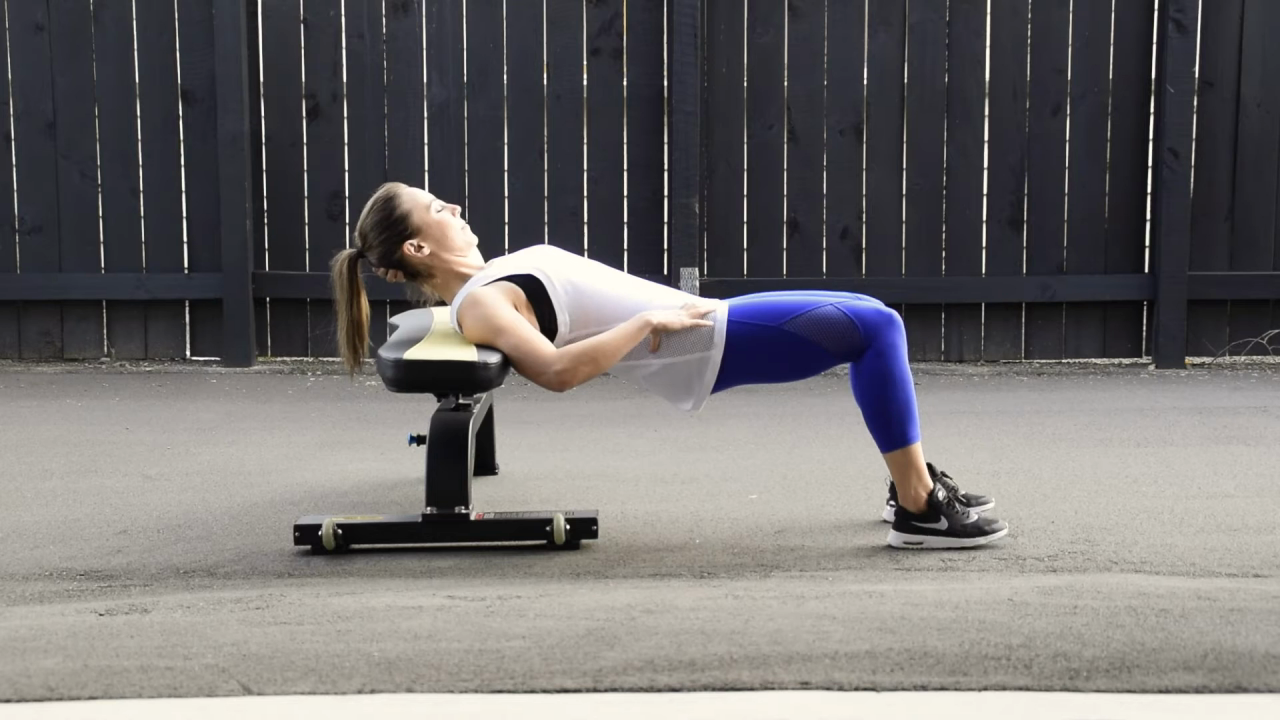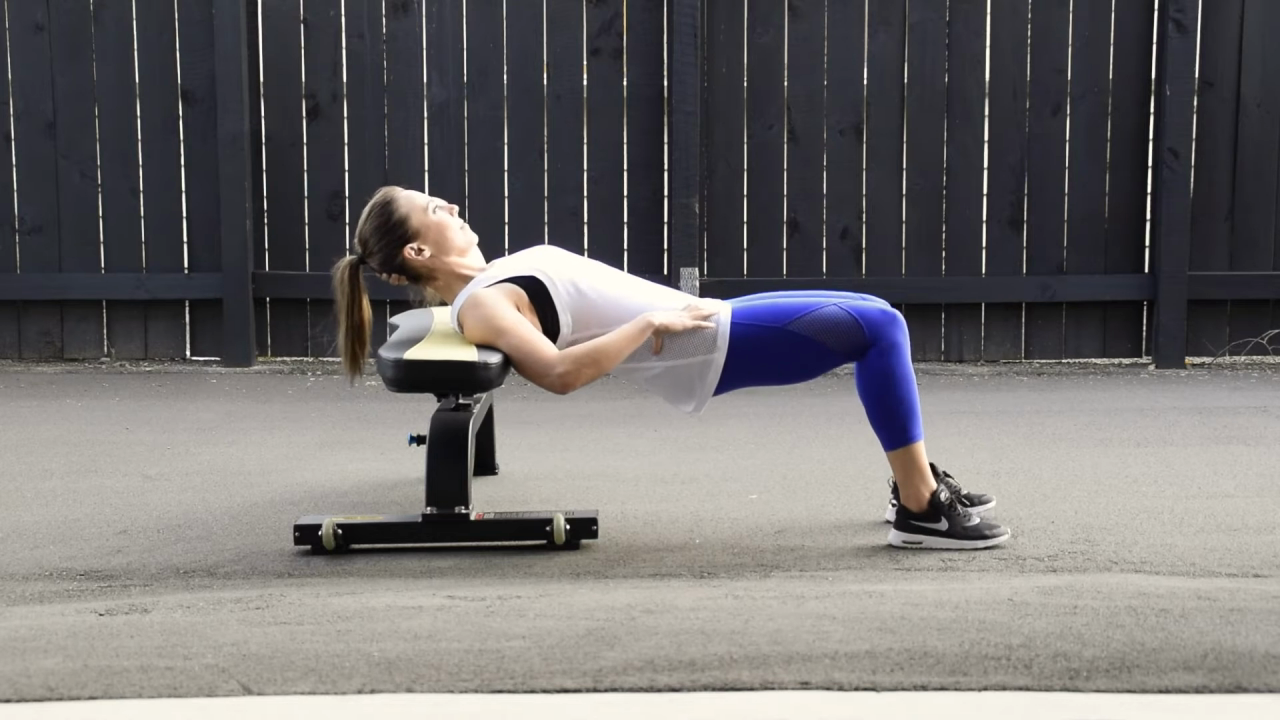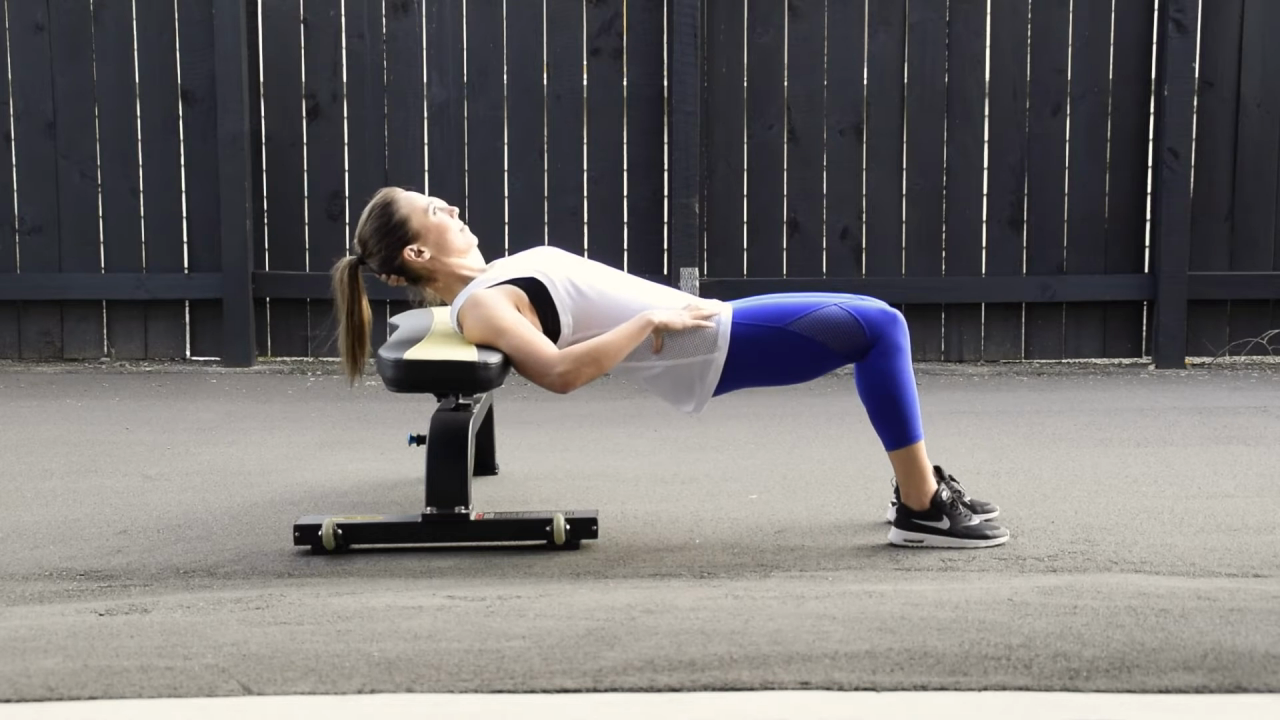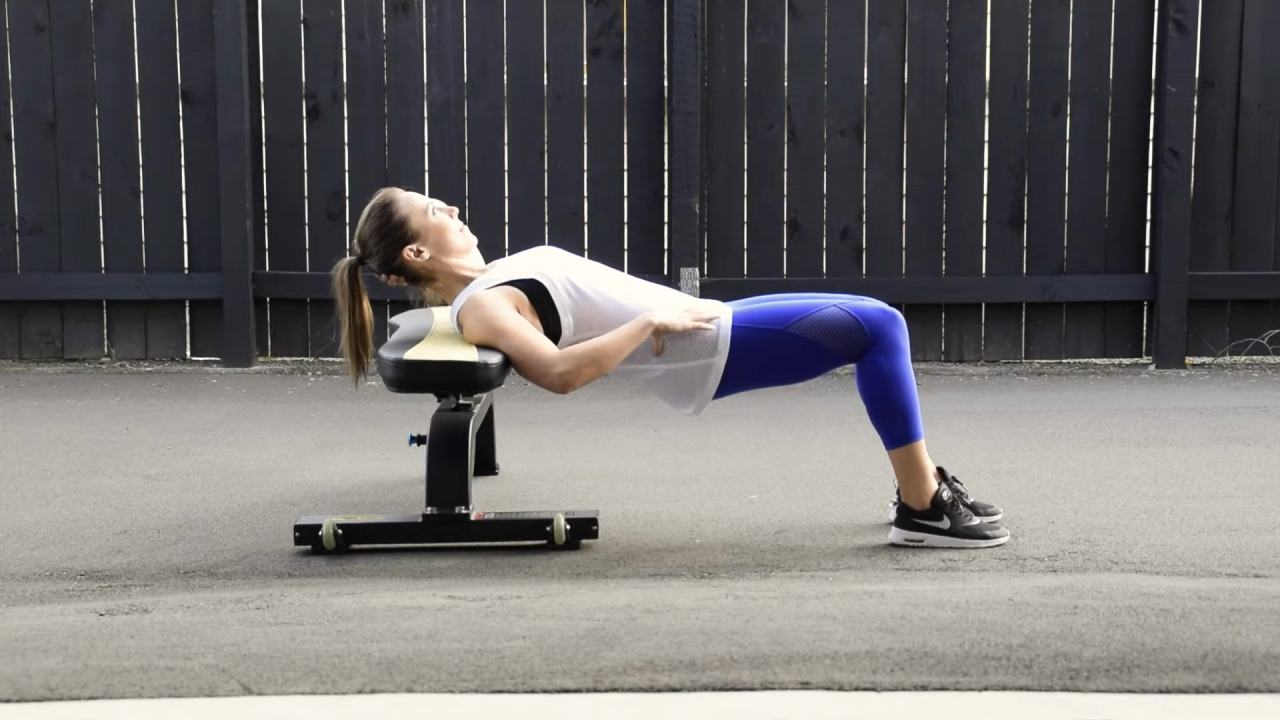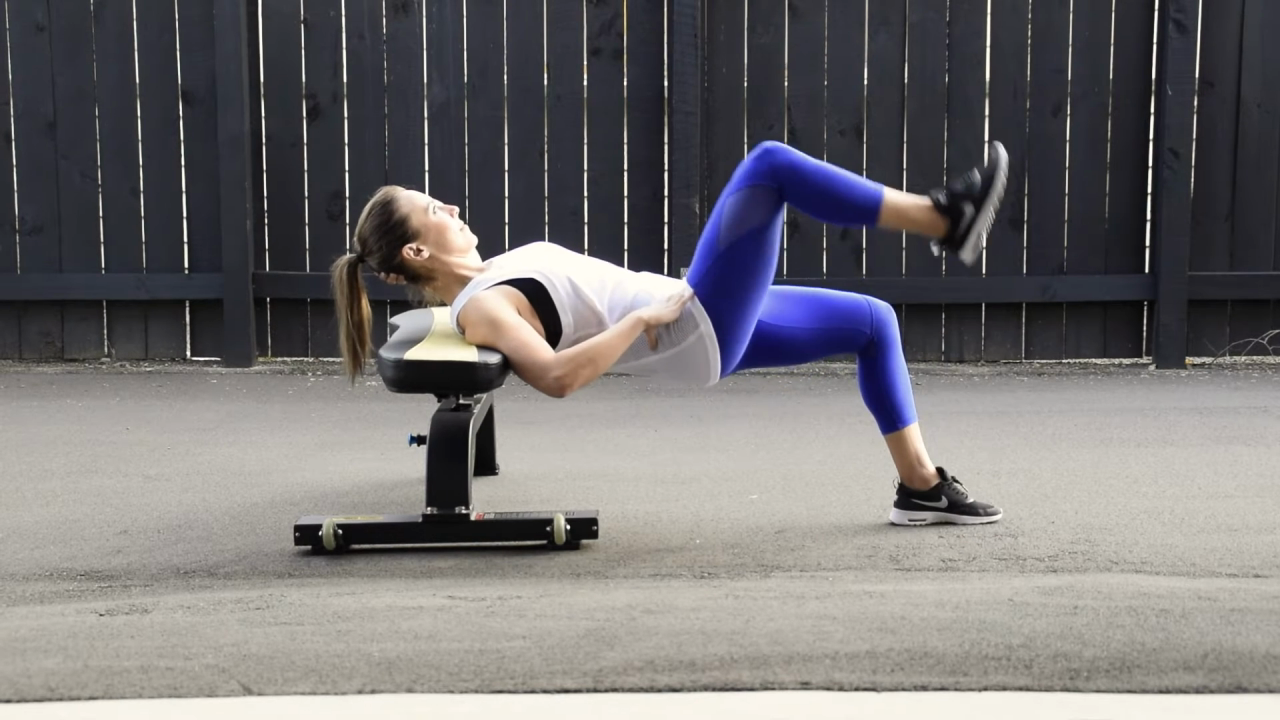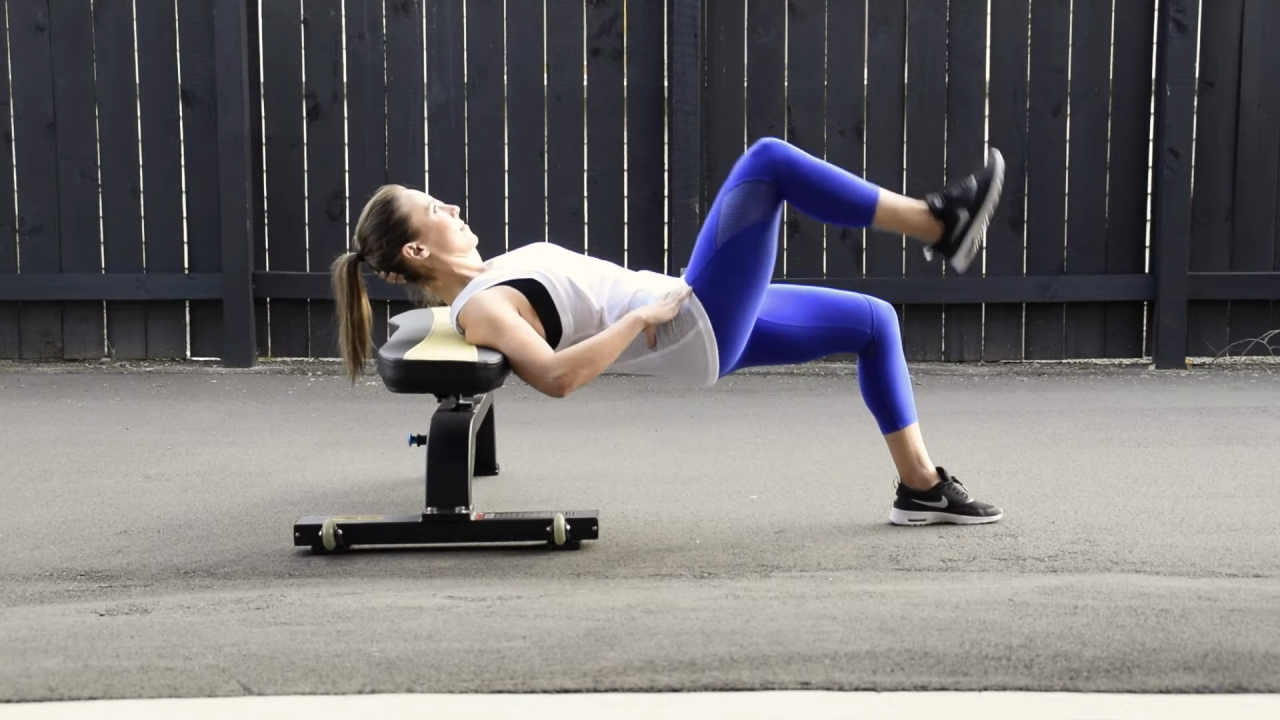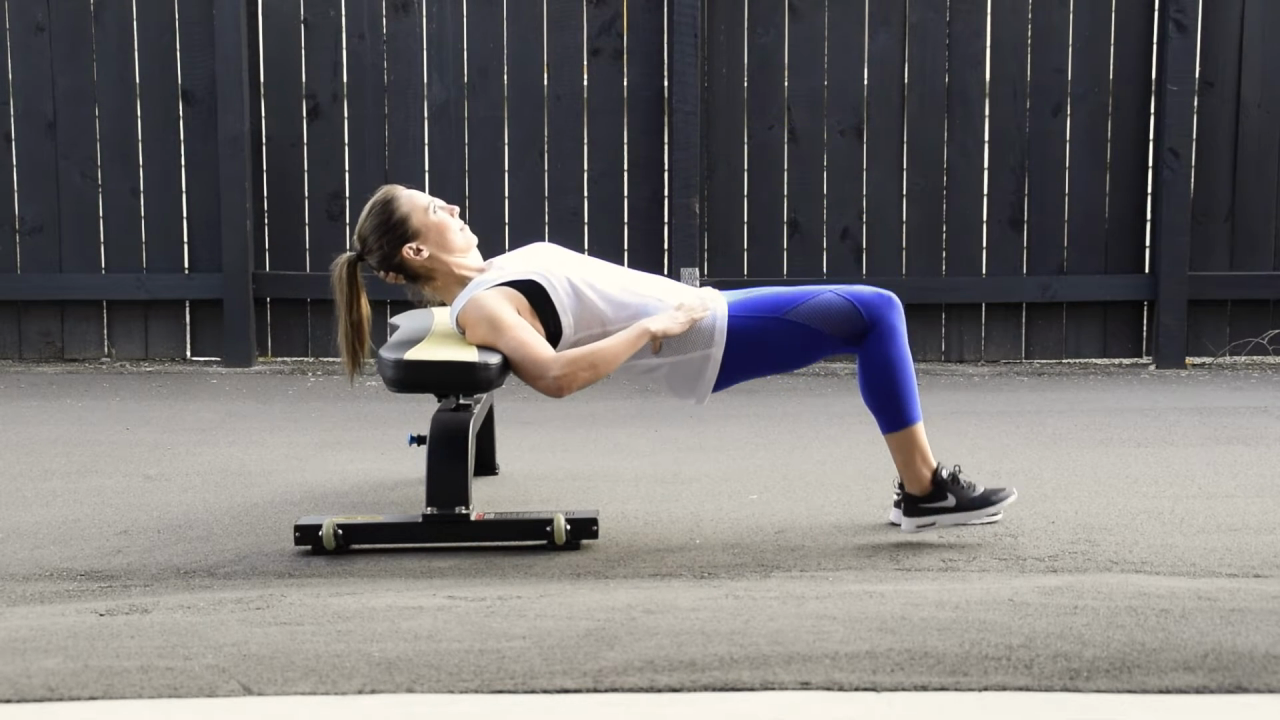
dt=0.7s
person 1, frame 1
left shoulder: (486, 282)
right shoulder: (477, 305)
right elbow: (559, 370)
left wrist: (667, 309)
right wrist: (652, 321)
left hip: (702, 328)
right hip: (703, 347)
left knee: (873, 320)
right knee: (874, 327)
left ankle: (912, 481)
right ankle: (918, 508)
person 1, frame 2
left shoulder: (486, 282)
right shoulder: (477, 305)
right elbow: (559, 371)
left wrist: (667, 310)
right wrist: (653, 322)
left hip: (708, 326)
right hip: (706, 349)
left knee: (876, 320)
right knee: (878, 326)
left ankle: (917, 481)
right ankle: (920, 508)
person 1, frame 3
left shoulder: (487, 283)
right shoulder: (479, 306)
right elbow: (561, 371)
left wrist: (667, 310)
right wrist: (651, 320)
left hip: (708, 328)
right hip: (708, 350)
left knee: (877, 322)
right knee: (879, 328)
left ankle: (919, 483)
right ankle: (922, 507)
person 1, frame 4
left shoulder: (486, 282)
right shoulder: (480, 307)
right elbow: (560, 371)
left wrist: (672, 311)
right wrist: (653, 322)
left hip: (703, 331)
right hip: (701, 355)
left knee: (874, 323)
right knee: (876, 325)
left ankle: (920, 488)
right ankle: (923, 506)
person 1, frame 5
left shoulder: (486, 283)
right shoulder: (479, 308)
right elbow: (557, 375)
right wrist: (643, 317)
left hip: (703, 325)
right hip: (695, 331)
left knee: (873, 319)
right knee: (769, 164)
left ankle: (922, 487)
right ankle: (945, 220)
person 1, frame 6
left shoulder: (485, 283)
right shoulder: (479, 311)
right elbow: (556, 376)
right wrist: (643, 316)
left hip: (700, 322)
right hip: (693, 329)
left knee: (873, 319)
right knee: (768, 158)
left ankle: (920, 488)
right ankle: (939, 224)
person 1, frame 7
left shoulder: (486, 281)
right shoulder: (479, 308)
right elbow: (557, 375)
right wrist: (654, 327)
left hip: (702, 316)
right hip: (700, 345)
left knee: (873, 316)
right knee: (875, 311)
left ankle: (918, 486)
right ankle: (924, 488)
